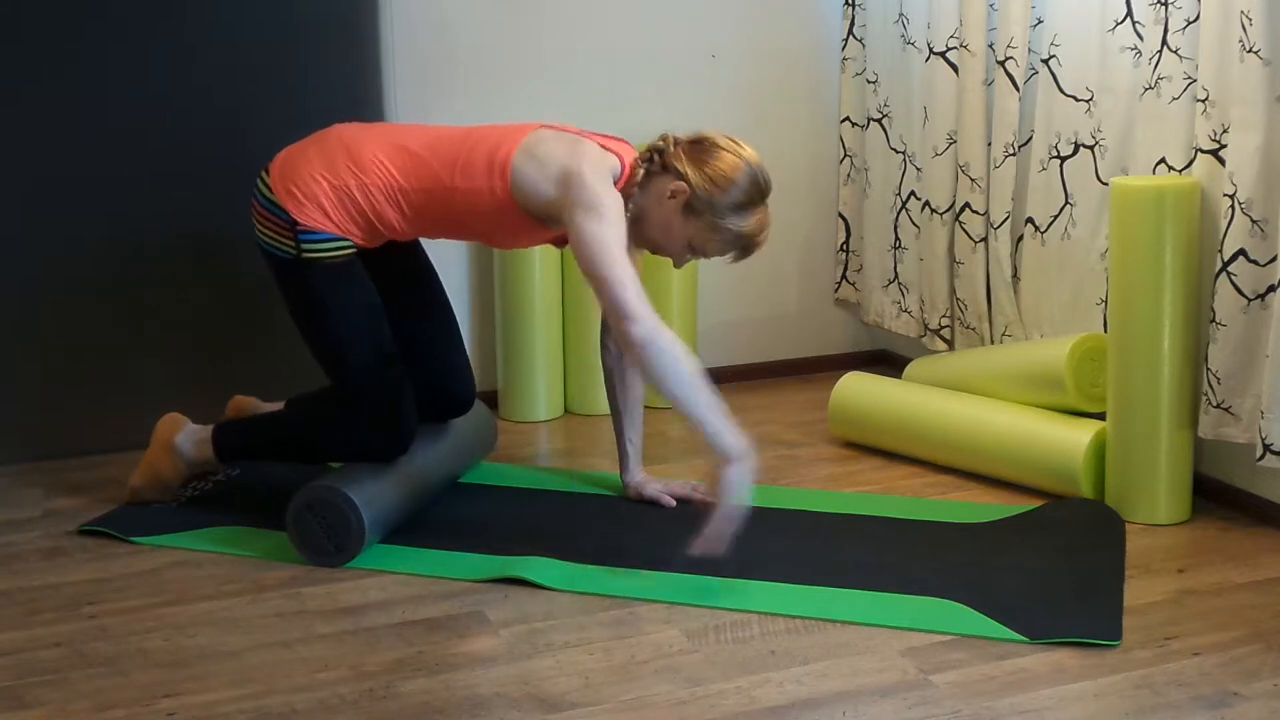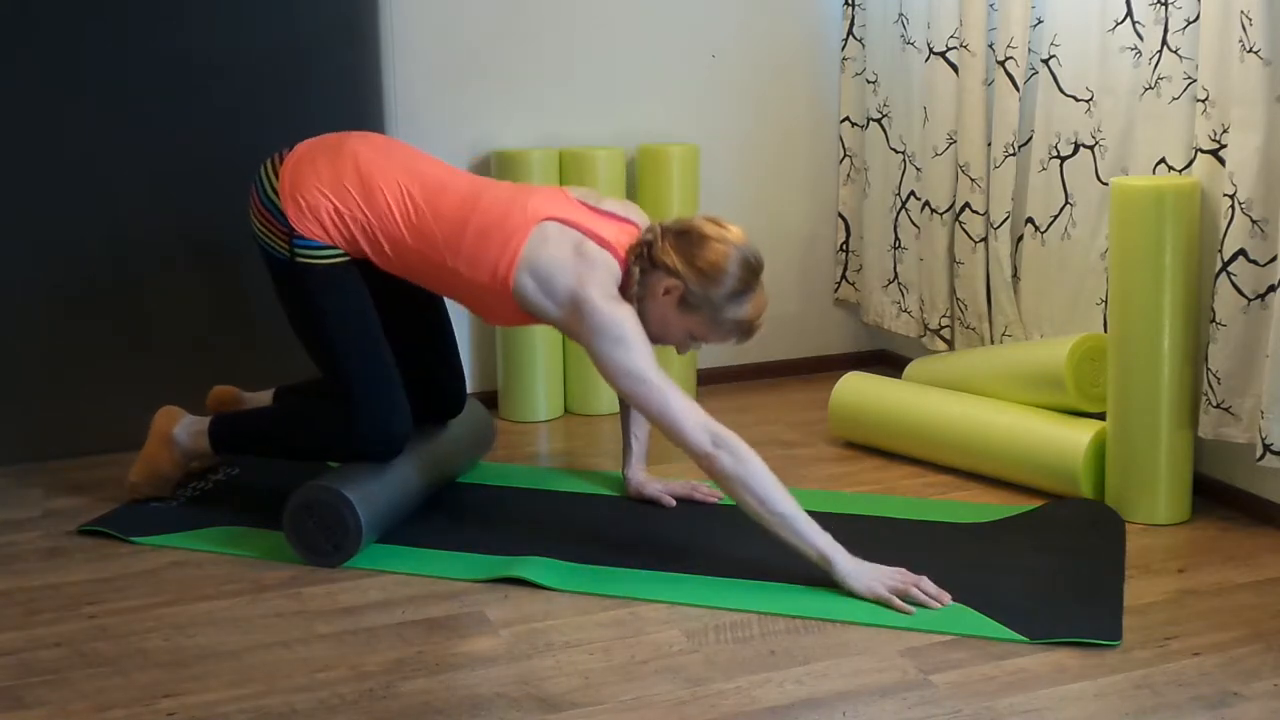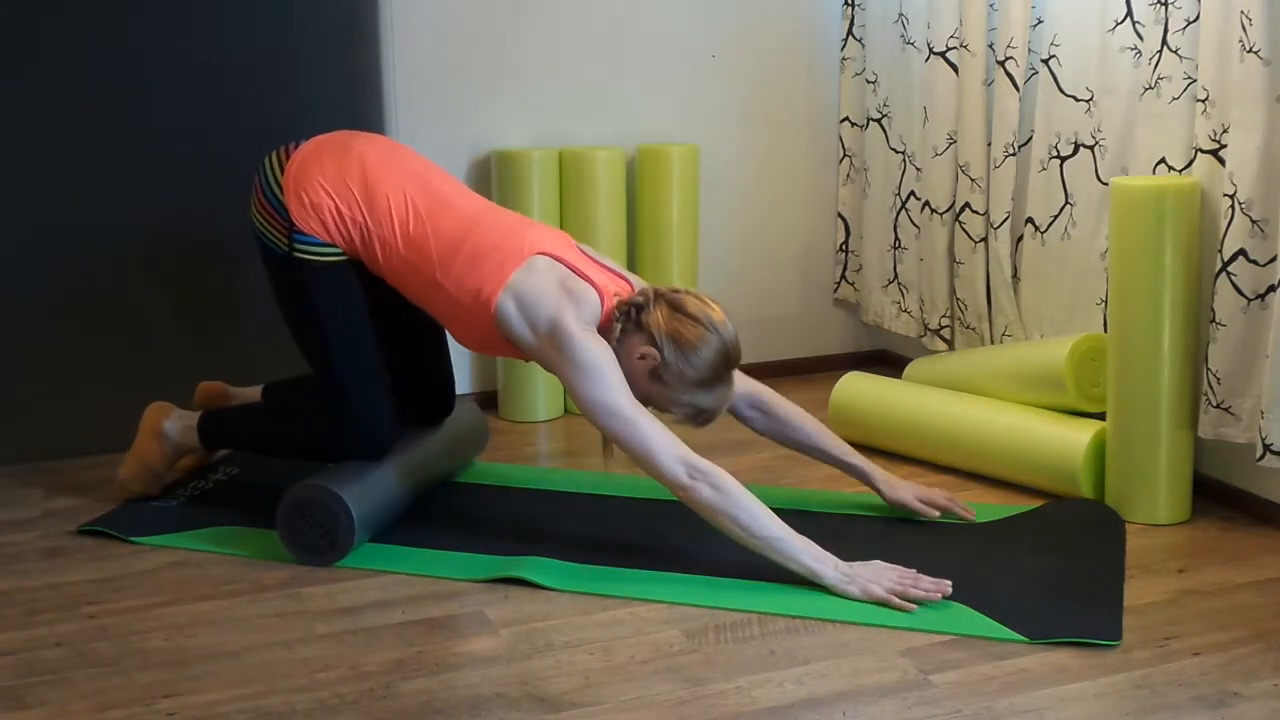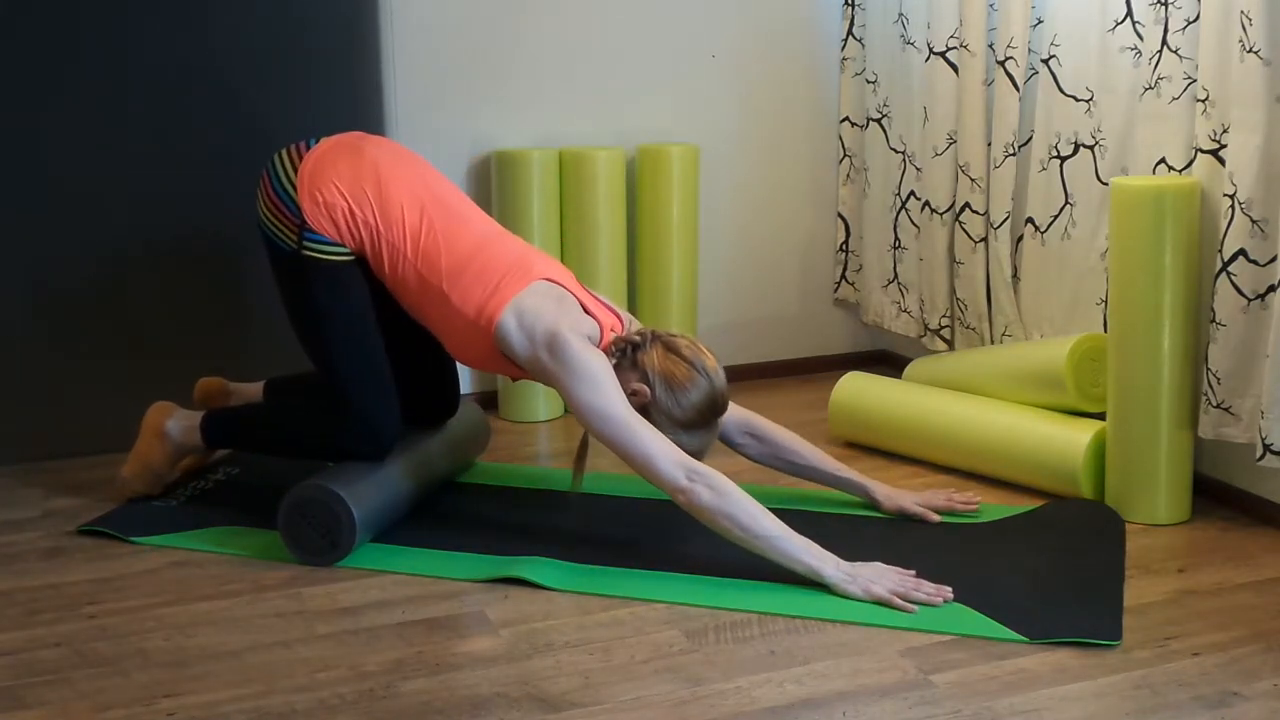
dt=0.7s
person 1, frame 1
left shoulder: (626, 186)
right shoulder: (587, 192)
left elbow: (622, 328)
right elbow: (639, 330)
left wrist: (636, 469)
right wrist: (733, 453)
left hip: (364, 209)
right hip: (316, 204)
left knee: (449, 400)
right knee: (375, 435)
left ankle: (264, 418)
right ankle: (193, 445)
person 1, frame 2
left shoulder: (634, 231)
right shoulder: (593, 294)
left elbow: (631, 369)
right elbow: (712, 445)
left wrist: (635, 472)
right wrist: (844, 564)
left hip: (357, 177)
right hip: (307, 205)
left knee: (438, 405)
right knee: (380, 431)
left ankle: (251, 404)
right ankle: (194, 434)
person 1, frame 3
left shoulder: (629, 304)
right shoulder: (573, 331)
left elbow: (749, 397)
right elbow: (690, 477)
left wrist: (879, 477)
right wrist: (840, 573)
left hip: (362, 176)
right hip: (308, 198)
left knee: (423, 405)
right knee: (363, 429)
left ankle: (239, 400)
right ankle: (185, 428)
person 1, frame 4
left shoulder: (616, 336)
right shoulder: (570, 350)
left elbow: (740, 424)
right elbow: (690, 483)
left wrist: (877, 490)
right wrist: (841, 574)
left hip: (365, 179)
right hip: (316, 198)
left knee: (428, 407)
right knee: (369, 430)
left ankle: (238, 396)
right ankle: (189, 428)
